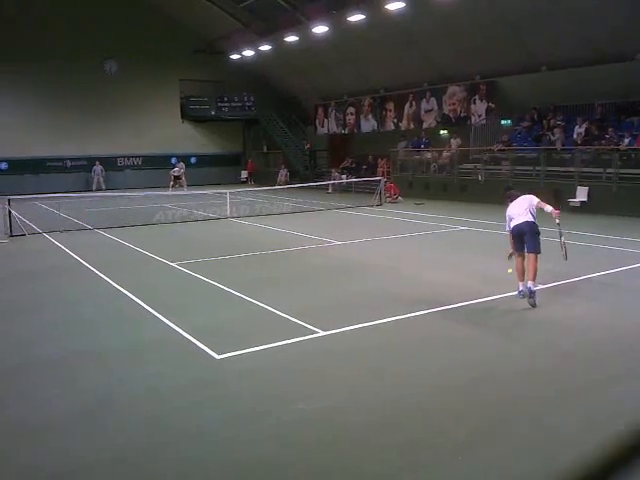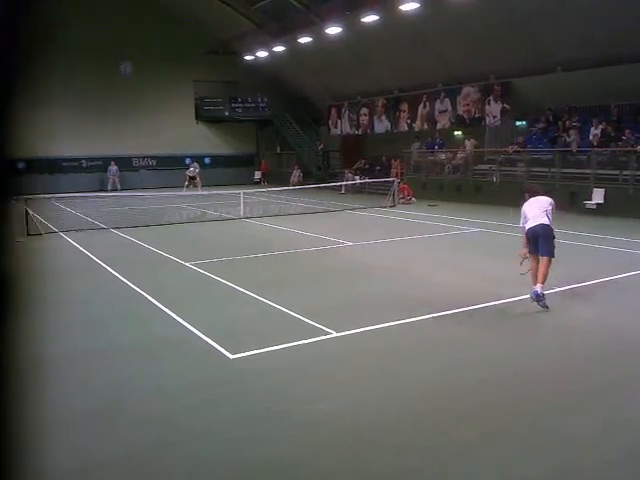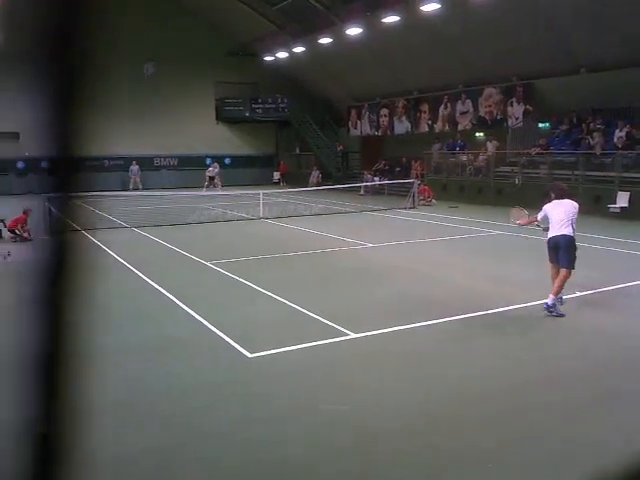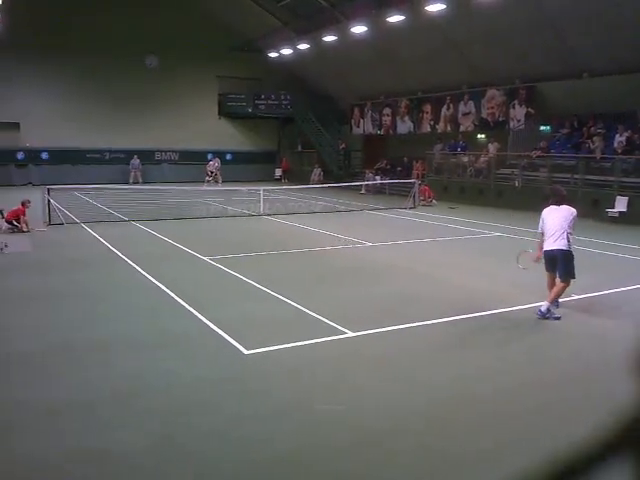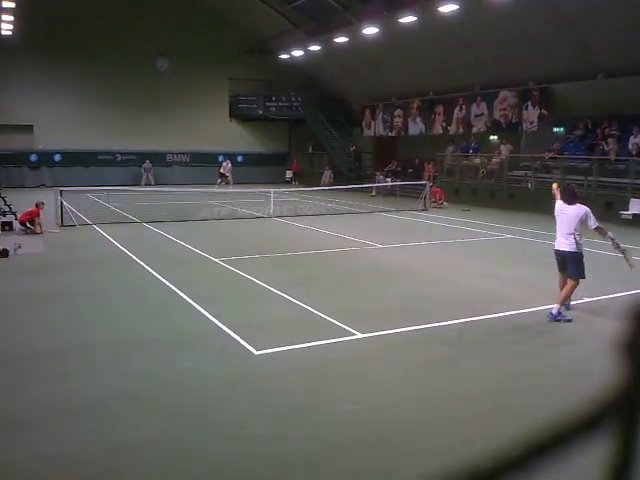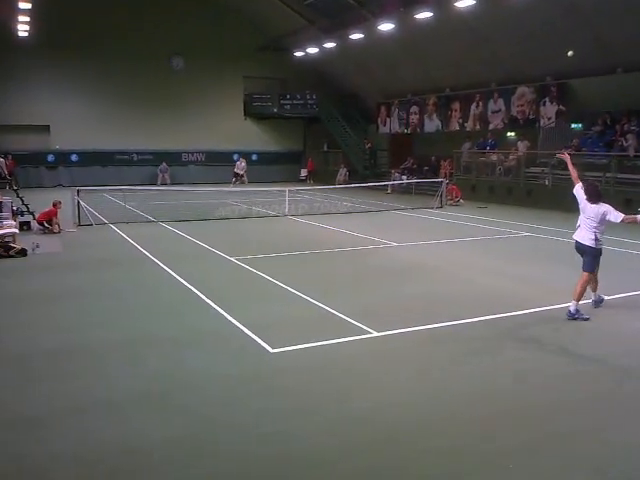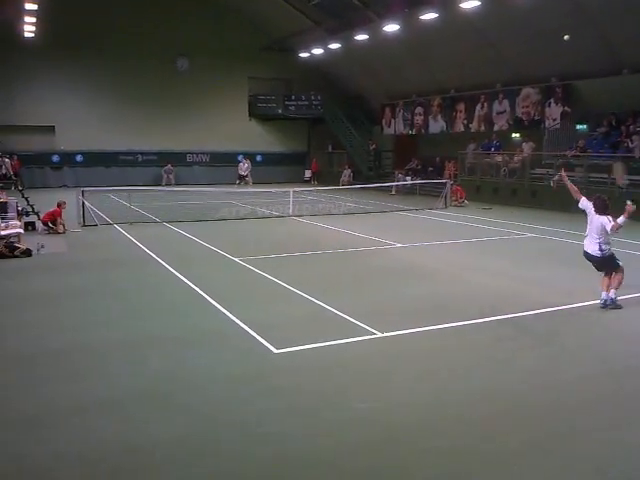
dt=0.4s
person 1, frame 1
left shoulder: (509, 209)
right shoulder: (528, 197)
right elbow: (541, 204)
left wrist: (513, 249)
right wrist: (552, 211)
left hip: (515, 227)
right hip: (529, 225)
left knee: (520, 256)
right knee: (532, 257)
left ankle: (521, 289)
right ankle: (530, 287)
person 1, frame 2
left shoulder: (525, 205)
right shoulder: (548, 200)
left wrist: (525, 248)
right wrist: (551, 239)
left hip: (531, 229)
right hip: (545, 228)
left knee: (534, 259)
right knee: (545, 260)
left ankle: (535, 290)
right ankle: (538, 291)
person 1, frame 3
left shoulder: (548, 206)
right shoulder: (574, 205)
left elbow: (536, 218)
left wrist: (524, 222)
left hip: (552, 238)
right hip: (567, 238)
left knee: (555, 267)
right knee: (565, 272)
left ankle: (556, 296)
right ankle: (550, 302)
person 1, frame 4
left shoulder: (546, 211)
right shoulder: (572, 211)
left wrist: (540, 251)
left hip: (548, 249)
right hip: (563, 250)
left knee: (551, 275)
right knee: (564, 282)
left ankle: (552, 299)
right ankle: (544, 309)
person 1, frame 5
left shoulder: (559, 206)
right shoulder: (583, 210)
left elbow: (558, 197)
right elbow: (598, 229)
left wrist: (555, 190)
right wrist: (613, 240)
left hip: (559, 248)
right hip: (573, 250)
left knee: (563, 276)
right knee: (573, 282)
left ankle: (565, 301)
right ankle: (555, 311)
person 1, frame 6
left shoulder: (582, 200)
right shoulder: (605, 209)
left elbow: (575, 179)
right elbow: (625, 219)
left wrist: (568, 161)
left hip: (579, 242)
right hip: (592, 246)
left knee: (593, 271)
right knee: (586, 277)
left ankle: (596, 298)
right ankle: (573, 309)
person 1, frame 7
left shoulder: (590, 210)
right shoulder: (606, 219)
left elbow: (577, 195)
right elbow: (614, 228)
left wrist: (566, 180)
right wrist: (626, 214)
left hip: (588, 252)
right hip: (601, 254)
left knee: (608, 272)
right knee: (619, 271)
left ankle: (604, 298)
right ankle: (611, 297)
